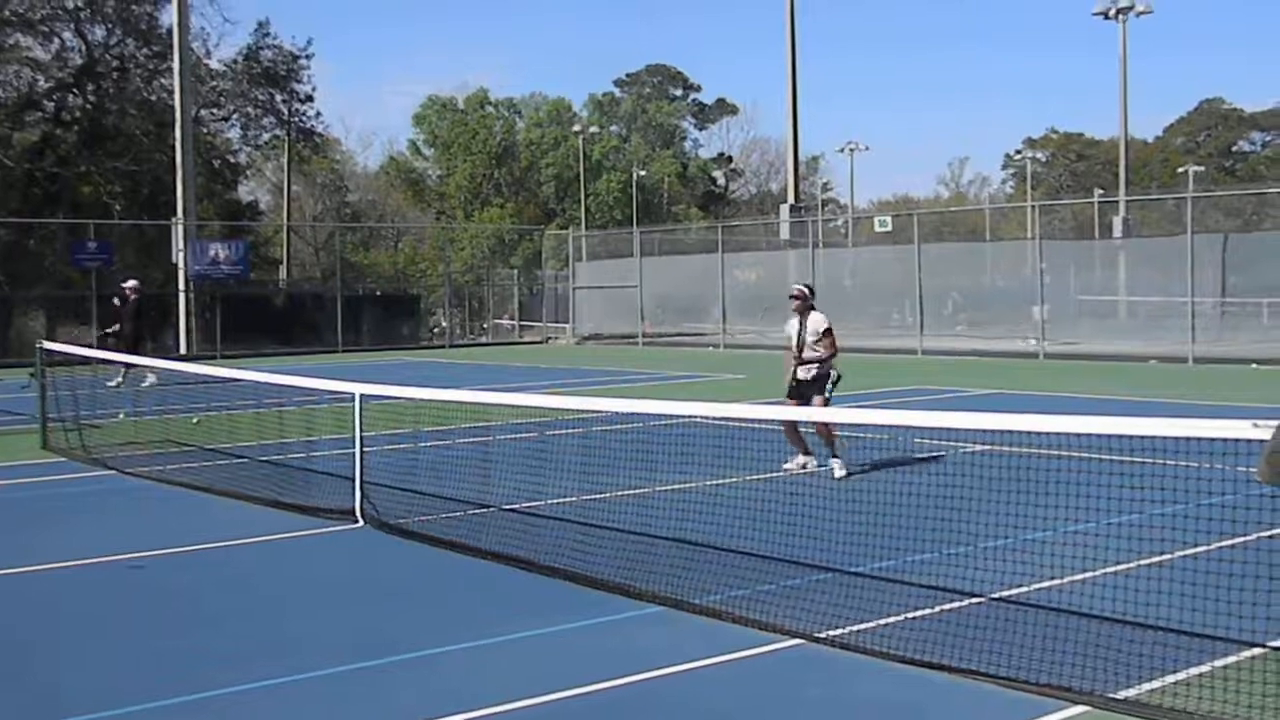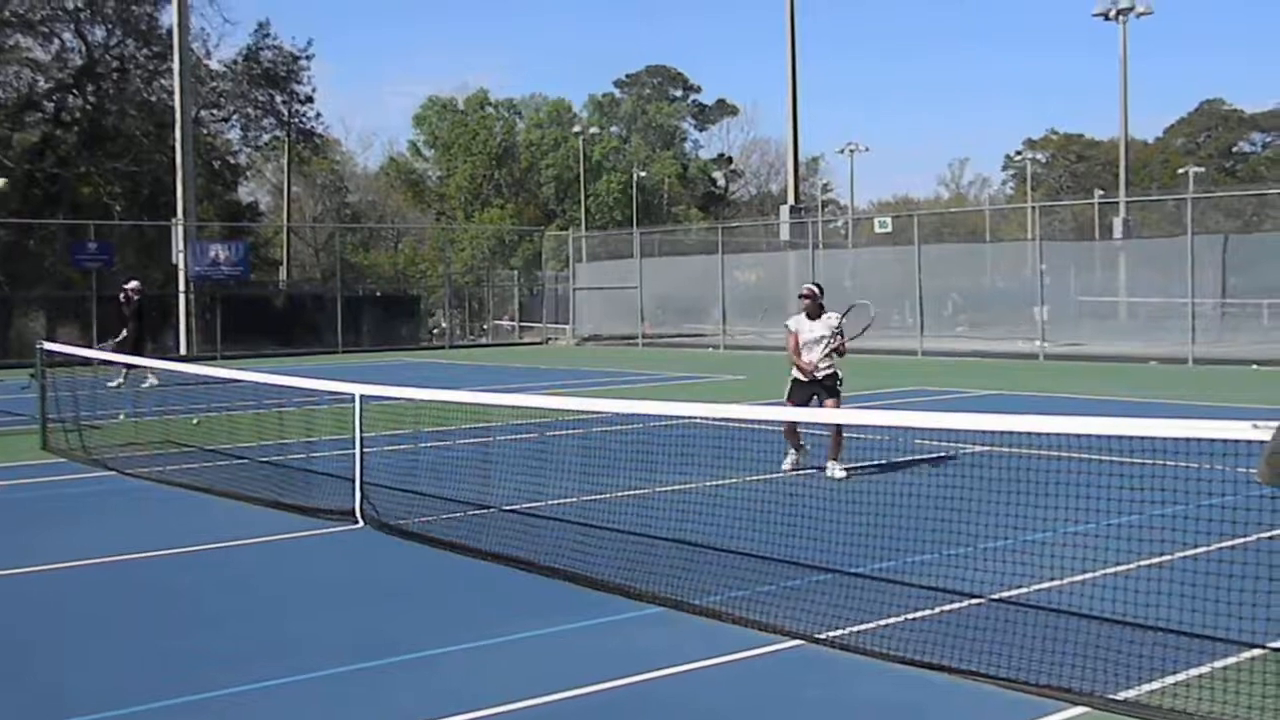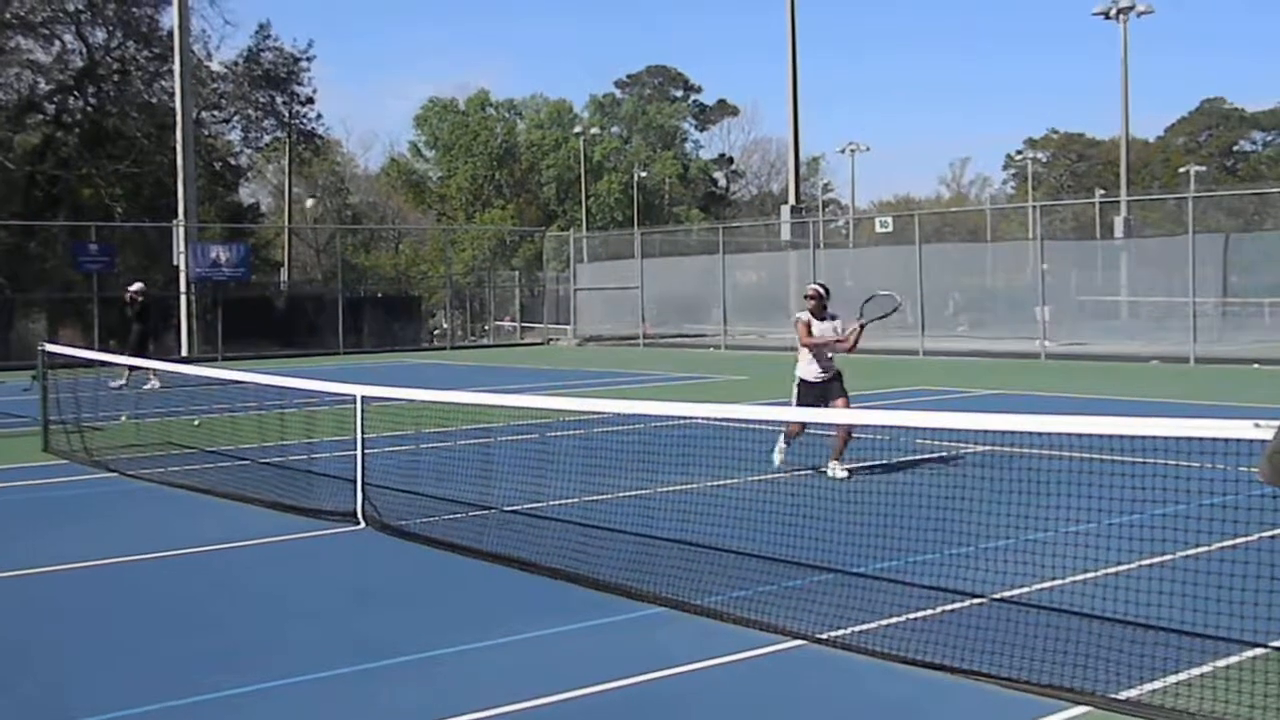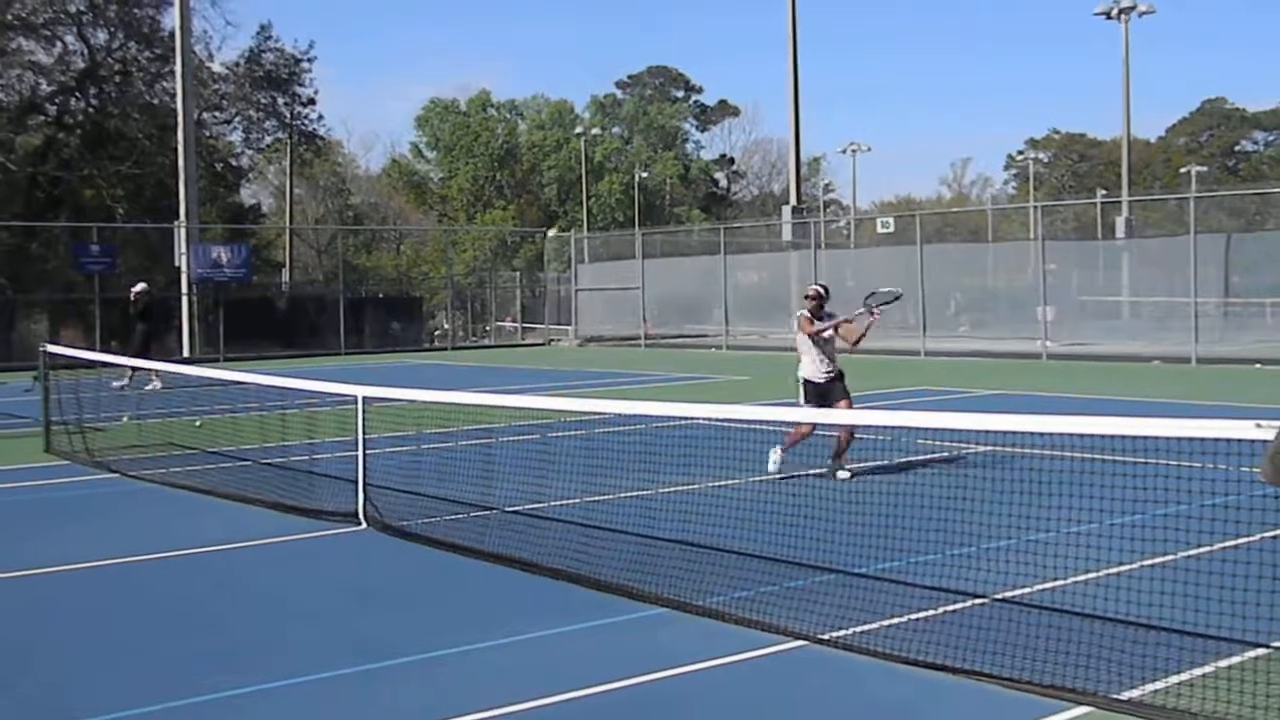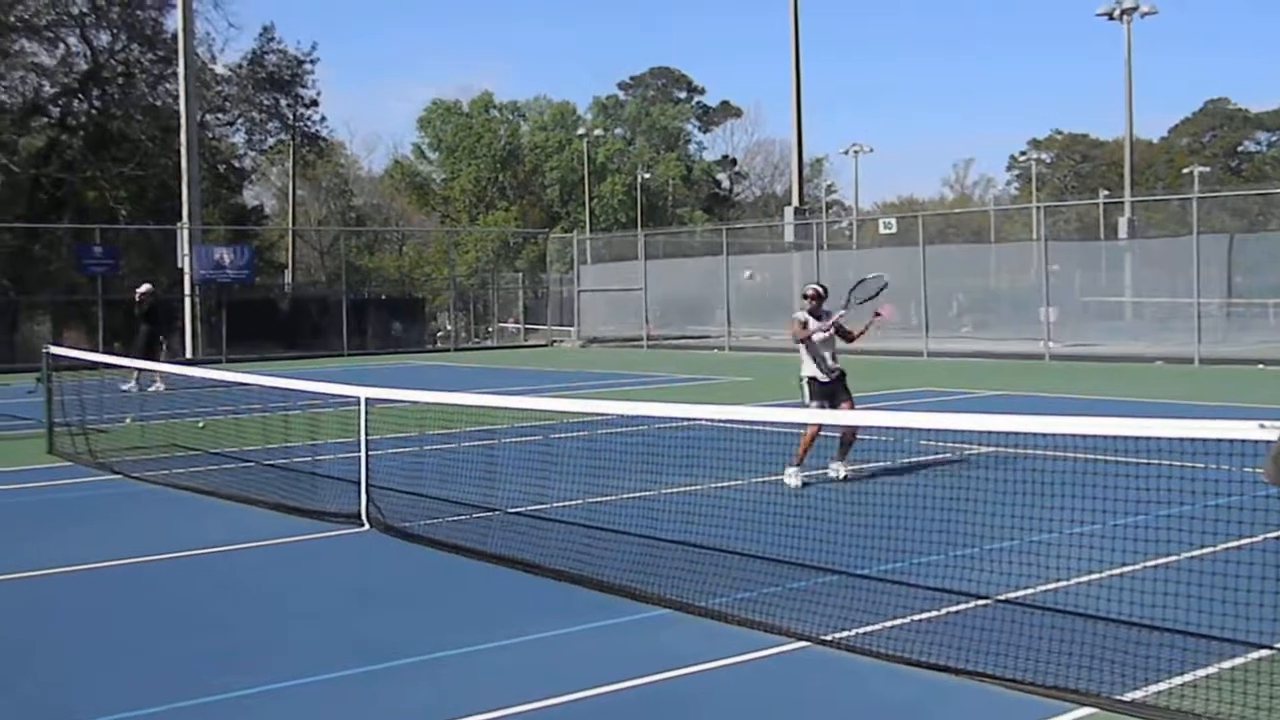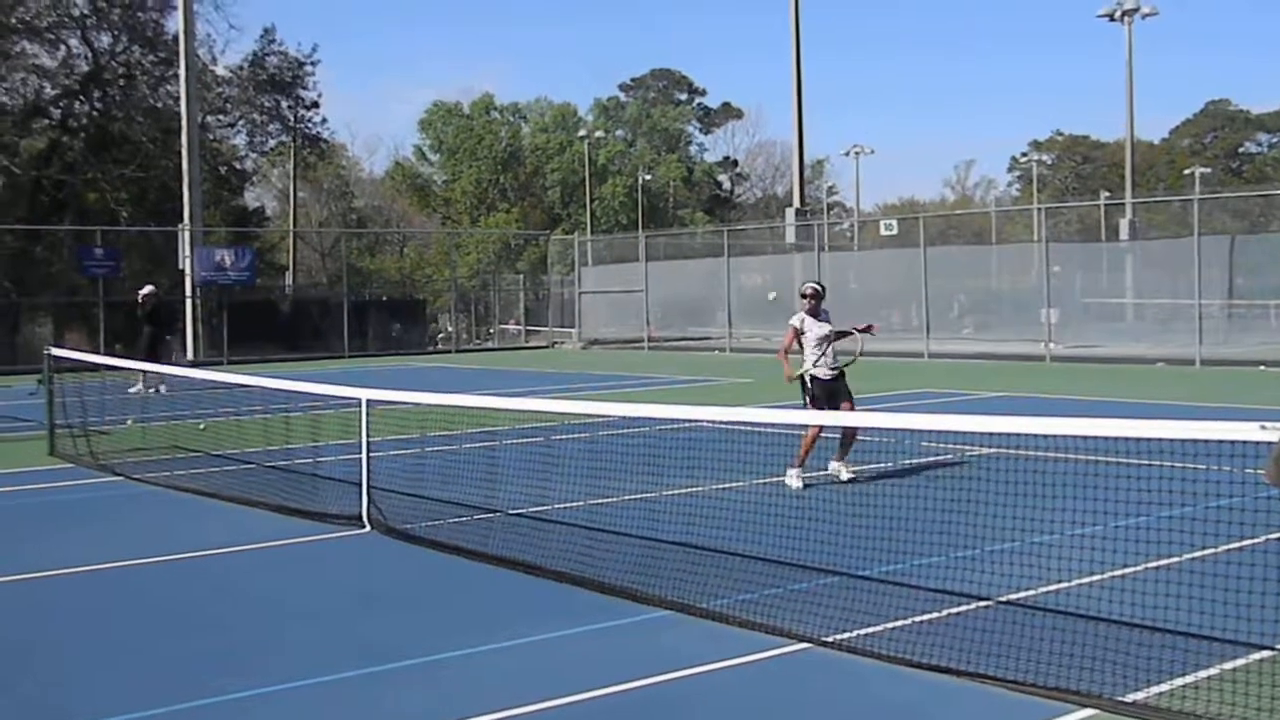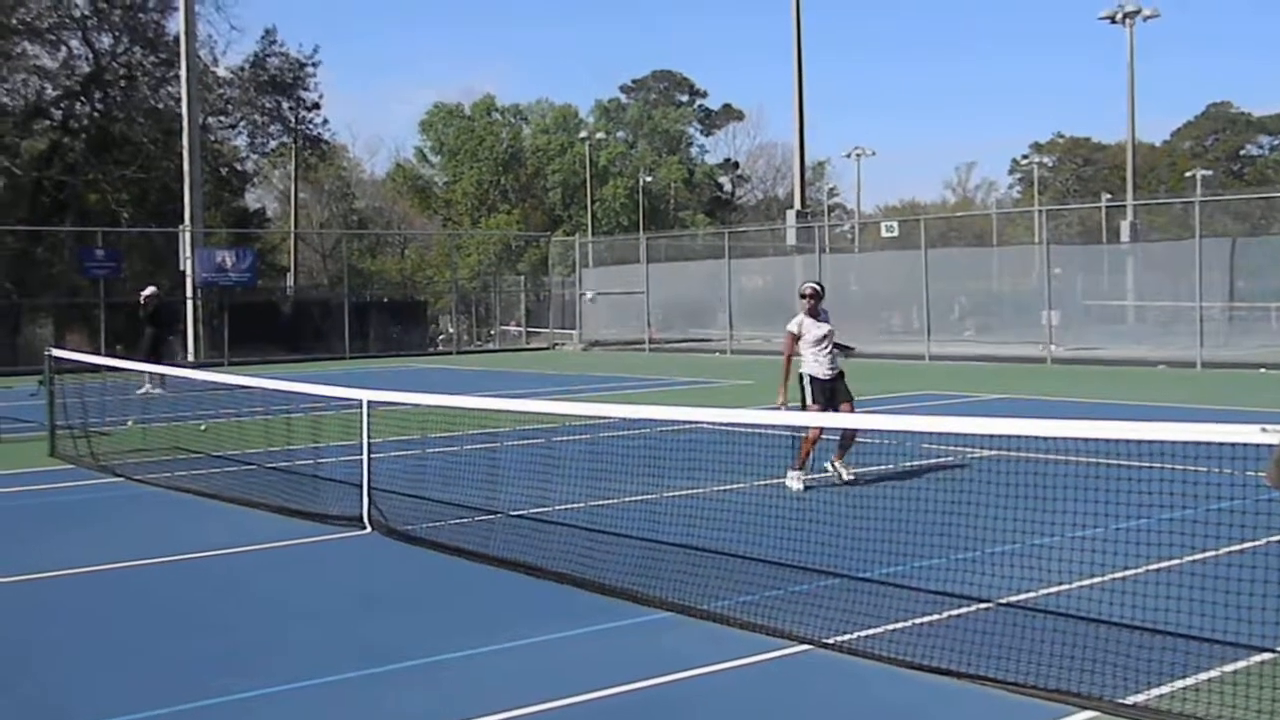
dt=0.1s
person 1, frame 1
left shoulder: (820, 320)
right shoulder: (792, 324)
left elbow: (832, 351)
left wrist: (808, 359)
right wrist: (791, 372)
left hip: (823, 376)
right hip: (802, 378)
left knee: (818, 421)
right knee: (788, 422)
left ankle: (835, 459)
right ankle: (806, 457)
person 1, frame 2
left shoulder: (833, 319)
right shoulder: (794, 322)
left elbow: (840, 353)
right elbow: (793, 353)
left wrist: (840, 345)
right wrist: (803, 365)
left hip: (827, 377)
right hip: (802, 378)
right knee: (788, 425)
left ankle: (833, 463)
right ankle: (797, 451)
person 1, frame 3
left shoulder: (835, 320)
right shoulder: (802, 318)
left elbow: (847, 348)
right elbow: (805, 341)
left wrist: (858, 330)
right wrist: (831, 339)
left hip: (830, 378)
right hip: (806, 379)
right knee: (797, 428)
left ankle: (835, 463)
right ankle: (784, 441)
person 1, frame 4
left shoulder: (832, 319)
right shoulder: (803, 317)
left elbow: (853, 341)
right elbow: (810, 331)
left wrist: (870, 322)
right wrist: (837, 323)
left hip: (833, 378)
right hip: (810, 380)
right knee: (807, 429)
left ankle: (836, 462)
right ankle: (780, 450)
person 1, frame 5
left shoulder: (827, 316)
right shoulder: (801, 318)
left elbow: (849, 338)
right elbow: (797, 336)
left wrist: (871, 321)
right wrist: (821, 327)
left hip: (836, 377)
right hip: (814, 379)
left knee: (851, 424)
right knee: (816, 425)
left ankle: (838, 464)
right ankle: (792, 469)
person 1, frame 6
left shoulder: (824, 315)
right shoulder: (799, 321)
right elbow: (783, 351)
left wrist: (858, 331)
right wrist: (788, 369)
left hip: (835, 376)
right hip: (814, 379)
left knee: (851, 425)
right knee: (816, 427)
left ankle: (838, 463)
right ankle: (794, 471)
person 1, frame 7
left shoulder: (824, 315)
right shoulder: (797, 323)
right elbow: (788, 358)
left wrist: (839, 347)
right wrist: (783, 392)
left hip: (835, 377)
right hip: (813, 378)
left knee: (851, 426)
right knee: (816, 429)
left ankle: (837, 462)
right ankle: (795, 473)
